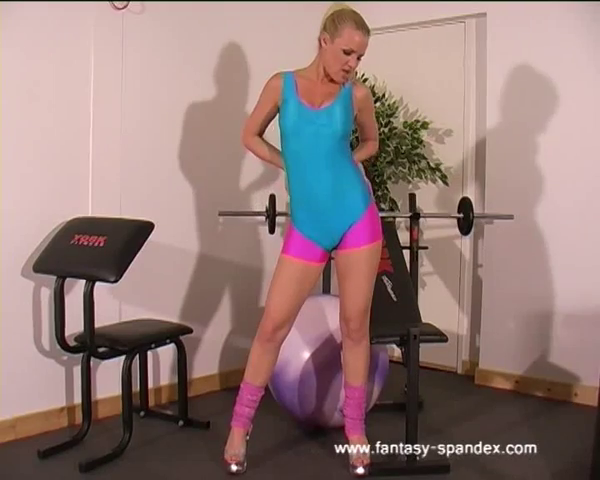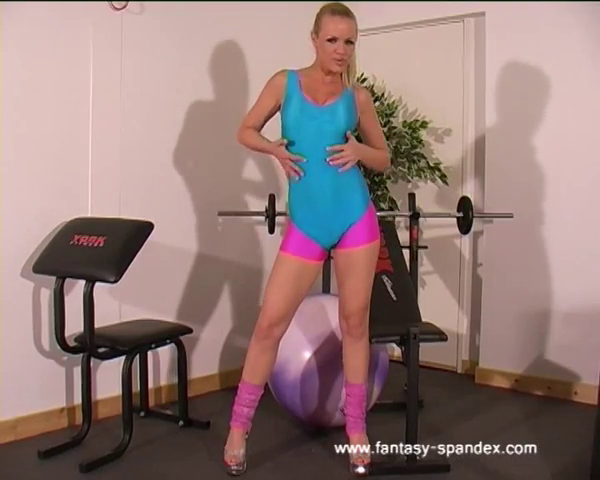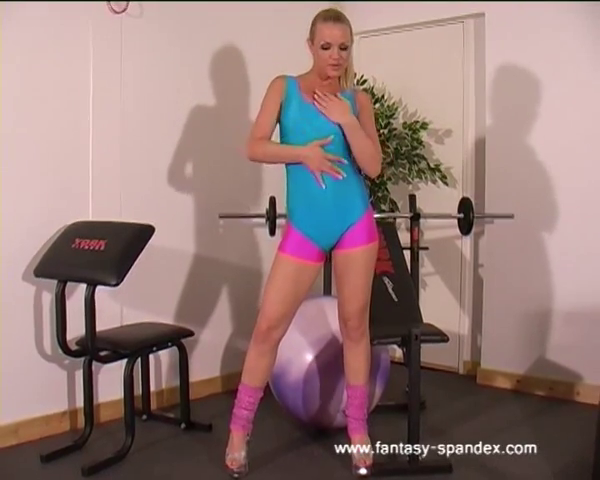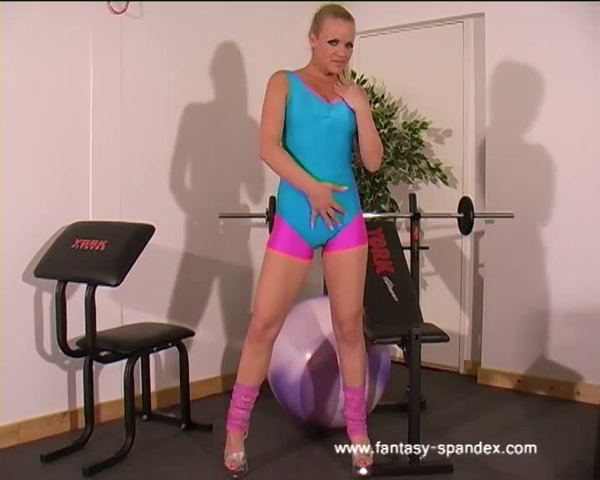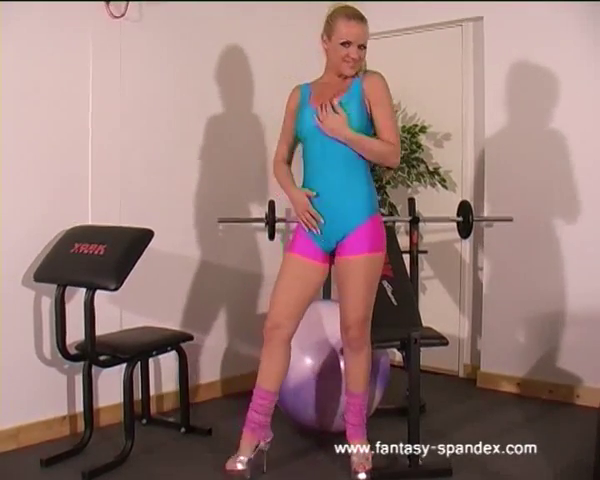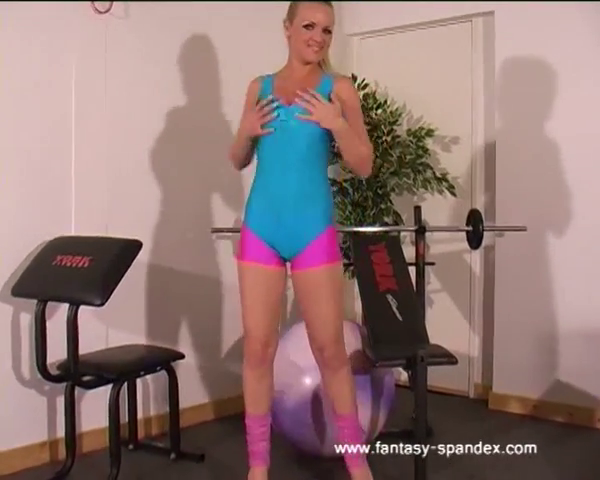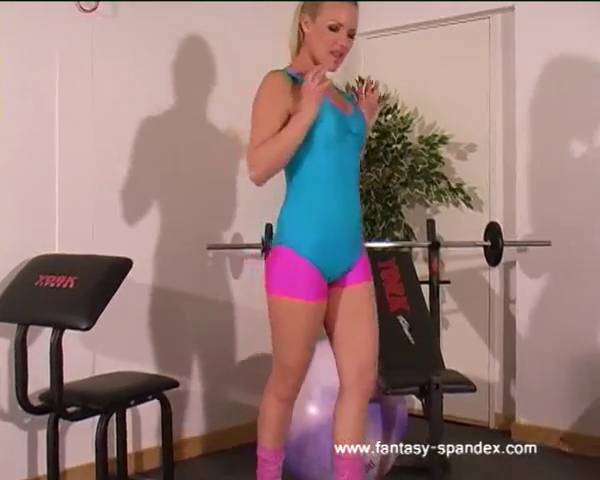
dt=0.7s
person 1, frame 1
left shoulder: (357, 95)
right shoulder: (281, 85)
right elbow: (251, 136)
left wrist: (349, 162)
right wrist: (294, 166)
left hip: (356, 217)
right hip: (306, 224)
left knee: (355, 325)
right knee: (272, 325)
left ankle: (355, 429)
right ankle: (240, 425)
person 1, frame 2
left shoulder: (358, 97)
right shoulder: (284, 83)
left elbow: (384, 158)
right elbow: (245, 131)
left wrist: (358, 152)
right wrist: (274, 149)
left hip: (355, 217)
right hip: (305, 223)
left knee: (354, 323)
right knee: (269, 323)
left ankle: (356, 428)
right ankle: (239, 426)
person 1, frame 3
left shoulder: (357, 100)
right shoulder: (284, 88)
left elbow: (373, 167)
right elbow: (254, 148)
left wrist: (346, 121)
right wrist: (302, 152)
left hip: (355, 221)
right hip: (304, 225)
left knee: (355, 325)
right knee: (268, 325)
left ankle: (358, 430)
right ankle: (239, 429)
person 1, frame 4
left shoulder: (354, 94)
right shoulder: (284, 83)
left elbow: (372, 162)
right elbow: (269, 147)
left wrist: (361, 110)
right wrist: (311, 189)
left hip: (345, 218)
right hip: (294, 218)
left knee: (349, 326)
right knee: (263, 325)
left ankle: (357, 430)
right ankle: (236, 429)
person 1, frame 5
left shoulder: (371, 84)
right shoulder: (300, 95)
left elbow: (392, 154)
right elbow: (281, 159)
left wrist: (344, 132)
right wrist: (293, 193)
left hip: (360, 221)
right hip: (312, 223)
left knee: (355, 332)
right knee: (277, 326)
left ankle: (356, 435)
right ankle: (254, 433)
person 1, frame 6
left shoulder: (339, 88)
right shoulder: (262, 86)
left elbow: (364, 167)
right elbow: (236, 161)
left wrist: (338, 124)
right wrist: (247, 129)
left hip: (315, 229)
right hip: (260, 227)
left knee: (330, 350)
right knee: (257, 349)
person 1, frame 7
left shoulder: (343, 96)
right shoulder: (281, 84)
right elbow: (258, 168)
left wrist: (364, 122)
right wrist: (306, 111)
left hip: (350, 252)
right hip: (301, 251)
left knee: (361, 379)
right knee: (287, 382)
